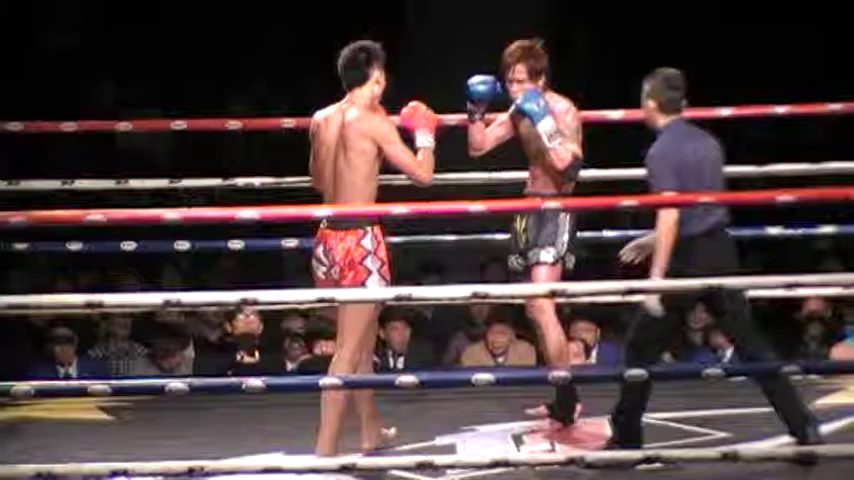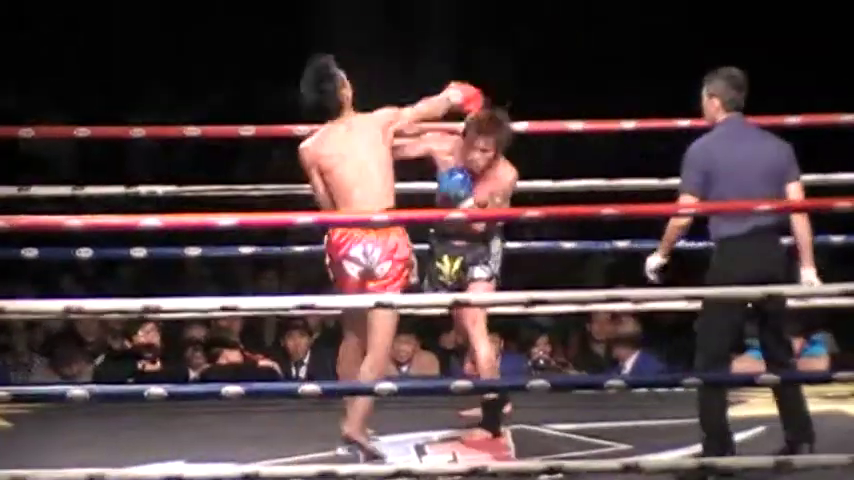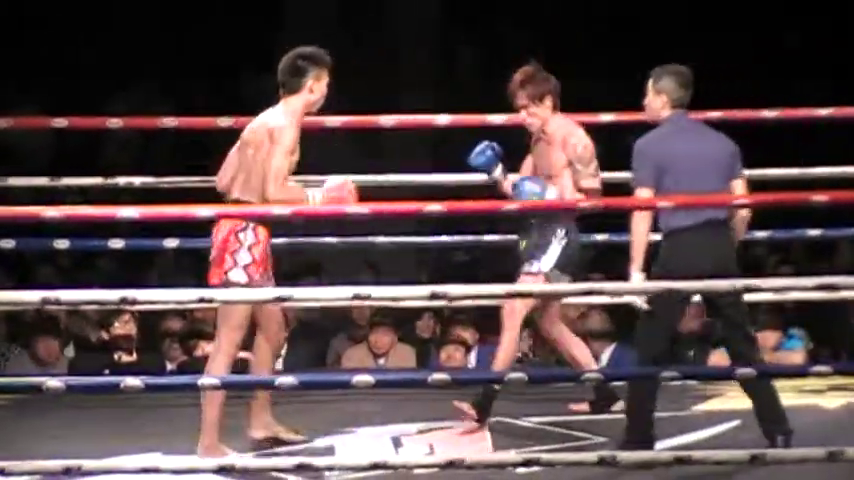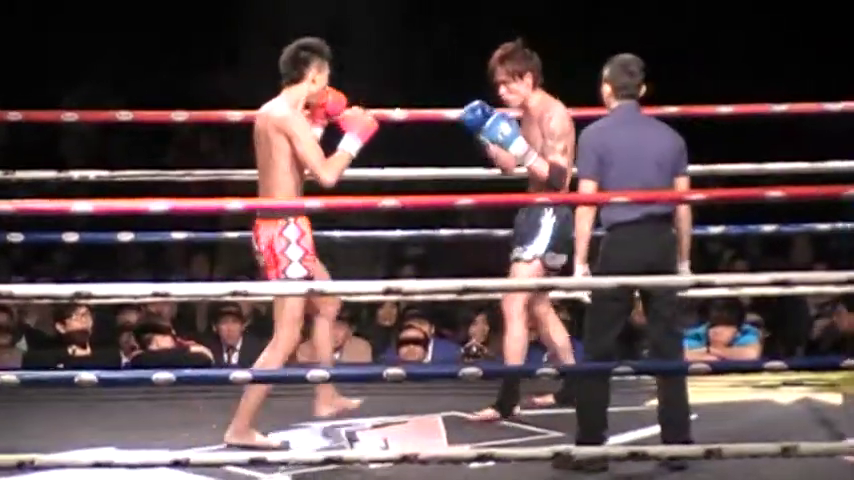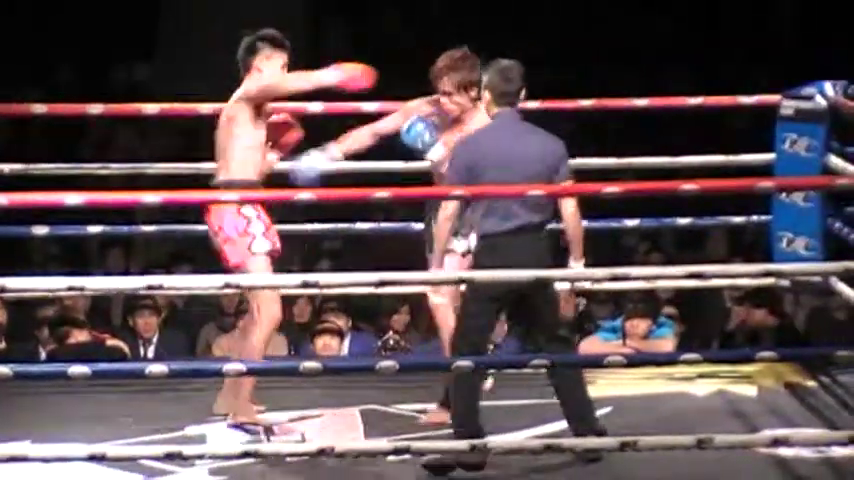
dt=1s
person 1, frame 1
left shoulder: (320, 121)
right shoulder: (375, 124)
right elbow: (423, 175)
right wrist: (425, 135)
left hip: (328, 238)
right hip: (359, 239)
left knee: (363, 341)
right knee: (348, 352)
left ankle: (371, 429)
right ankle: (325, 450)
person 1, frame 2
left shoulder: (309, 149)
right shoulder: (381, 121)
left elbow: (327, 205)
right elbow: (428, 109)
right wrist: (454, 94)
left hip: (346, 240)
right hip: (387, 239)
left knee: (354, 334)
right knee: (379, 343)
left ankle: (354, 416)
right ankle: (356, 422)
person 1, frame 3
left shoulder: (261, 121)
right shoulder: (286, 127)
left elbow: (223, 180)
right elbow: (274, 194)
right wrist: (325, 194)
left hip: (238, 229)
right hip: (243, 233)
left knee: (272, 327)
right knee: (228, 341)
left ankle: (261, 422)
right ankle: (209, 441)
person 1, frame 4
left shoulder: (268, 113)
right shoulder: (289, 116)
right elbow: (326, 176)
left wrist: (318, 124)
right wrist: (354, 138)
left hip: (279, 225)
right hip: (286, 228)
left knee: (328, 305)
right knee: (285, 337)
left ankle: (327, 398)
right ankle: (241, 425)
person 1, frame 5
left shoulder: (247, 110)
right shoulder: (249, 95)
right elbow: (278, 84)
left wrist: (276, 149)
right wrist: (333, 75)
left hip: (240, 208)
right hip: (237, 208)
left knee: (259, 310)
right knee: (269, 312)
left ankle: (236, 395)
right ankle: (242, 407)
person 2, frame 1
left shoulder: (662, 150)
right shoulder: (706, 142)
left elbow: (669, 218)
left wrist: (656, 277)
right wrist: (650, 241)
left hip: (689, 257)
right hip: (723, 250)
left knee: (643, 349)
right knee: (751, 347)
left ankle: (625, 441)
right ankle: (803, 431)
person 2, frame 2
left shoulder: (702, 149)
right shoulder: (777, 146)
left elbow: (684, 213)
right elbow: (798, 210)
left wrist: (660, 254)
right wrist: (807, 265)
left hip: (731, 256)
right hip: (771, 253)
left knee: (712, 356)
right knee: (778, 351)
left ankle: (717, 451)
right ankle: (800, 440)
person 2, frame 3
left shoulder: (650, 144)
right shoulder: (722, 142)
left elbow: (643, 211)
right elbow: (742, 207)
left wrist: (636, 269)
left hip: (679, 249)
right hip: (719, 248)
left knee: (650, 348)
right knee: (741, 342)
left ankle: (637, 441)
right ankle: (776, 430)
person 2, frame 4
left shoulder: (595, 135)
right shoulder: (669, 136)
left elbow: (587, 203)
right elbow: (682, 205)
left wrist: (580, 260)
right wrist: (683, 259)
left hip: (620, 244)
right hip: (660, 243)
left knee: (598, 347)
right knee: (667, 344)
left ankle: (591, 446)
right ankle: (677, 442)
person 2, frame 5
left shoulder: (469, 146)
right shoulder: (549, 144)
left elbow: (449, 213)
right elbow: (569, 211)
left wrist: (436, 264)
right wrist: (577, 259)
left hip: (493, 254)
right hip: (536, 252)
left knee: (467, 349)
right knee: (555, 346)
left ankle: (467, 446)
right ankle: (589, 435)
person 3, frame 1
left shoulder: (563, 112)
right shoulder: (518, 112)
left elbow: (570, 171)
right elbow: (477, 147)
left wrist: (543, 123)
right wrist: (476, 109)
left hip: (555, 215)
right hip: (530, 212)
left knee: (541, 308)
right knee: (536, 308)
left ankle: (564, 406)
right ankle: (563, 396)
person 3, frame 2
left shoulder: (505, 175)
right shoulder: (444, 147)
left elbow: (486, 227)
right elbow: (396, 150)
left wrist: (465, 201)
left hip: (480, 246)
right hip: (444, 242)
left knee: (474, 328)
right knee: (465, 326)
left ankle: (492, 419)
right ankle: (497, 397)
person 3, frame 3
left shoulder: (575, 139)
right shoulder: (539, 141)
left elbow: (593, 197)
right elbow: (519, 192)
left wrist: (548, 194)
right wrist: (496, 170)
left hip: (558, 235)
right hip: (542, 234)
left knee: (512, 315)
right knee: (551, 326)
left ankle: (484, 403)
right ankle: (605, 395)
person 3, frame 4
left shoulder: (553, 115)
right shoulder: (530, 116)
left elbow: (557, 178)
right elbow: (508, 167)
left wrist: (518, 146)
right wrist: (484, 133)
left hip: (549, 216)
right hip: (540, 215)
left knee: (514, 305)
right knee: (537, 306)
left ankle: (506, 400)
person 3, frame 5
left shoulder: (490, 127)
right shoulder: (428, 109)
right elbow: (372, 131)
left wrist: (435, 151)
right wrist: (323, 154)
left knee: (440, 302)
right knee: (445, 299)
left ankle: (455, 399)
